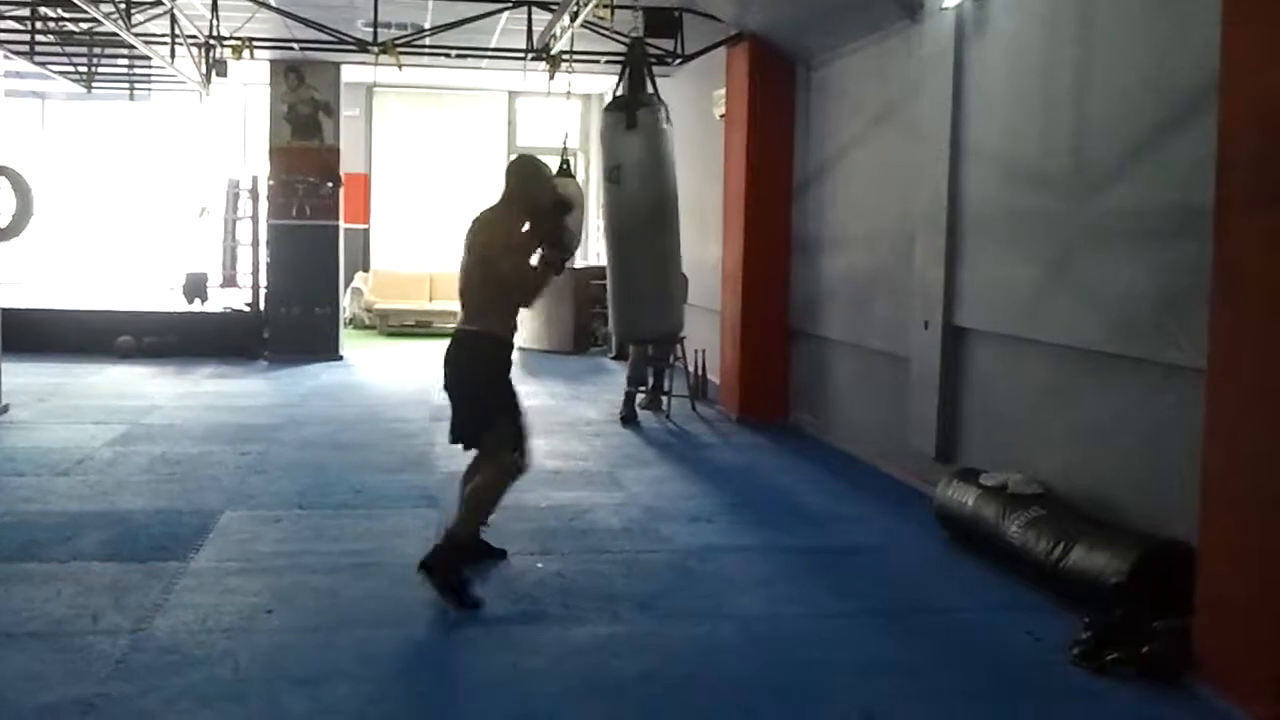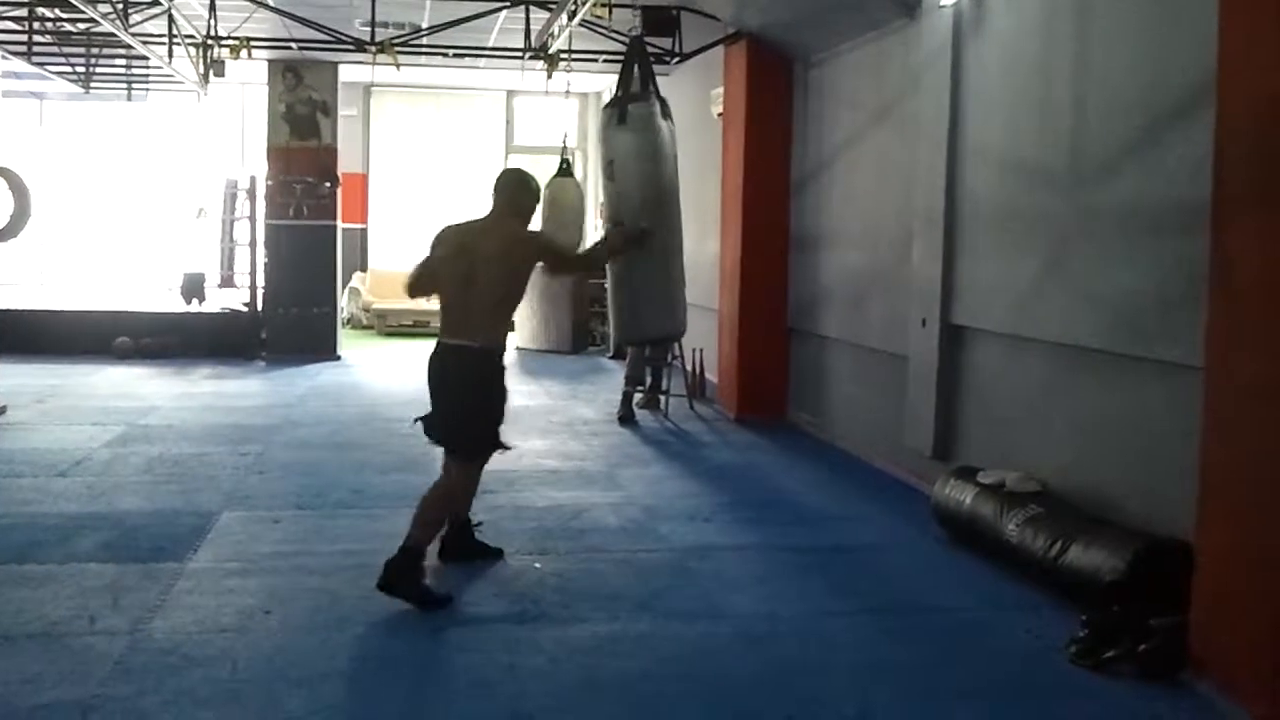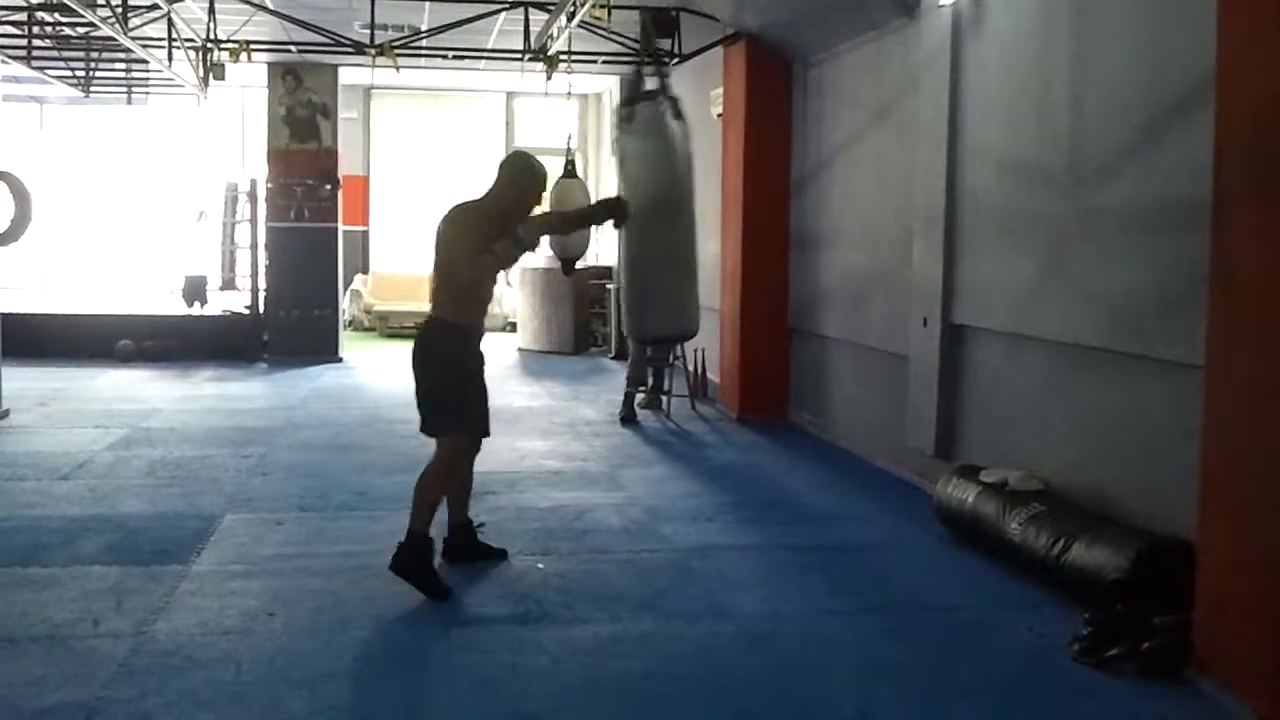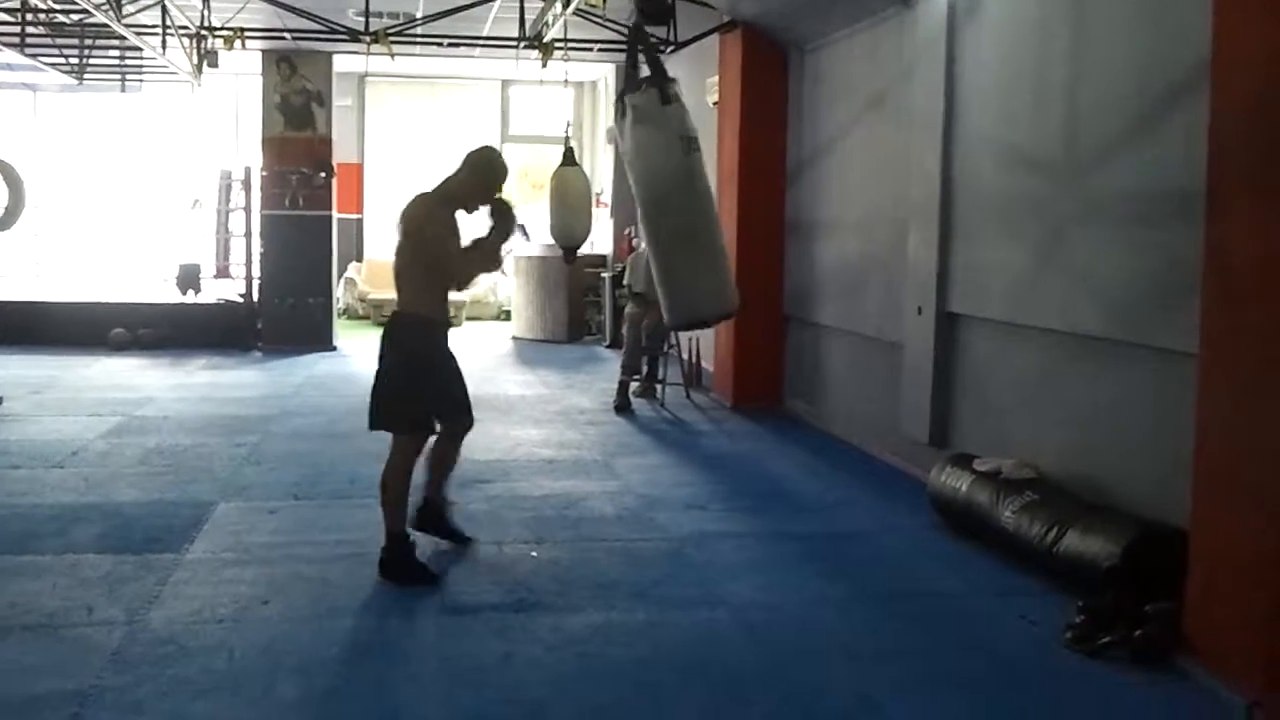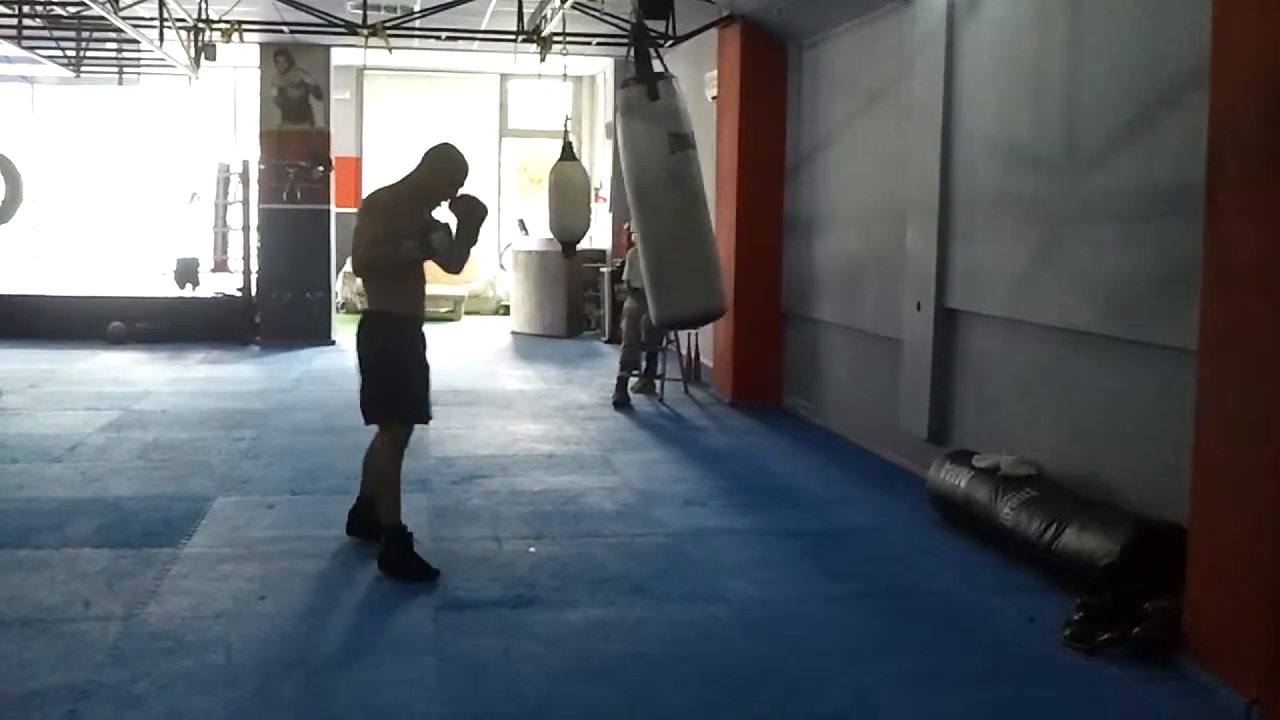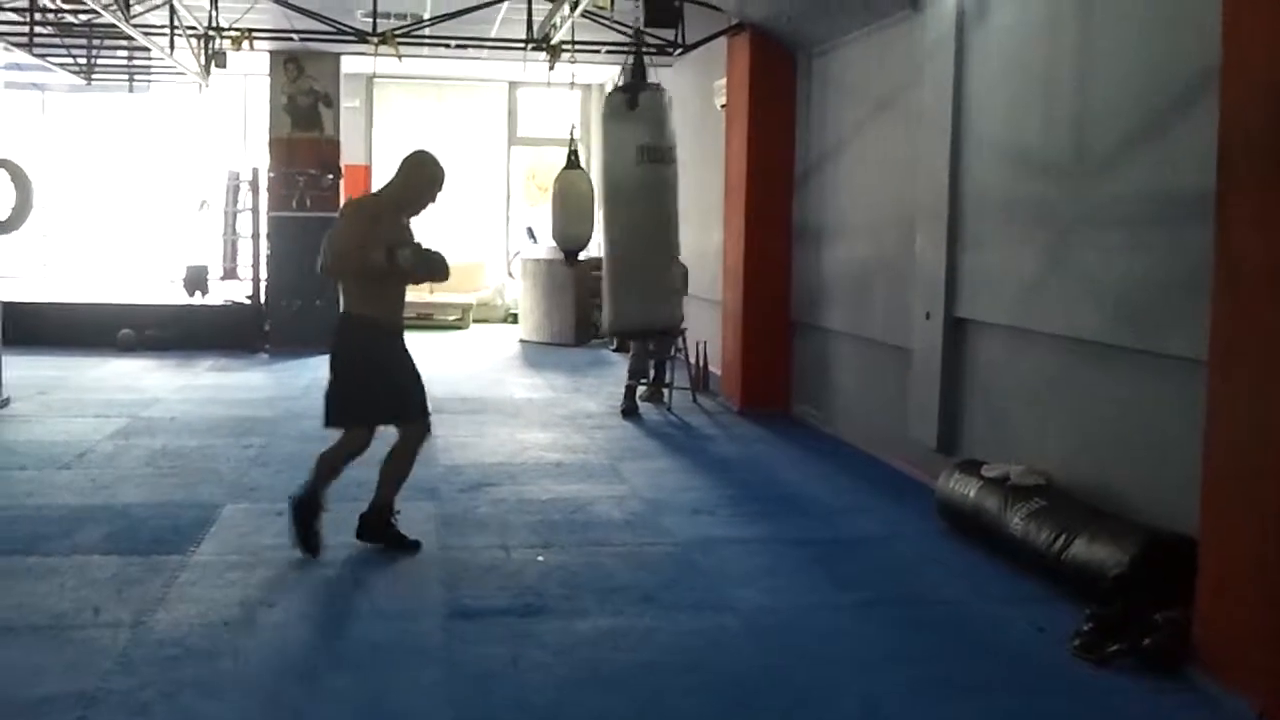
dt=0.3s
person 1, frame 1
left shoulder: (489, 223)
right shoulder: (503, 230)
right elbow: (523, 294)
left wrist: (544, 236)
right wrist: (553, 255)
left hip: (474, 349)
right hip: (481, 352)
left knee: (495, 450)
right knee: (509, 460)
left ankle: (464, 539)
right ankle: (447, 556)
person 1, frame 2
left shoulder: (451, 237)
right shoulder: (527, 242)
left elbow: (415, 286)
right elbow: (581, 263)
right wrist: (618, 238)
left hip: (449, 357)
right hip: (478, 365)
left knee: (470, 456)
right knee: (459, 469)
left ankle: (459, 536)
right ankle: (403, 568)
person 1, frame 3
left shoulder: (495, 217)
right shoulder: (463, 219)
left elbow: (545, 224)
right elbow: (464, 276)
left wrist: (601, 211)
right wrist: (511, 247)
left hip: (462, 342)
right hip: (443, 343)
left knee: (467, 444)
right knee: (453, 447)
left ankle: (460, 536)
right ankle: (413, 551)
person 1, frame 4
left shoulder: (443, 212)
right shoulder: (427, 211)
right elbow: (458, 277)
left wrist: (484, 248)
right wrist: (496, 238)
left hip: (430, 335)
right hip: (411, 335)
left knee: (456, 424)
right knee: (408, 443)
left ankle: (433, 510)
right ankle: (396, 552)
person 1, frame 5
left shoulder: (418, 213)
right shoulder: (380, 205)
left elbow: (453, 264)
right elbow: (362, 264)
left wrist: (468, 227)
right wrist: (418, 246)
left hip: (407, 329)
right hip: (385, 330)
left knee: (396, 430)
right knee: (393, 433)
left ankle: (365, 513)
right ankle: (394, 546)
person 1, frame 6
left shoulder: (400, 222)
right shoulder: (357, 214)
right elbow: (329, 265)
left wrist: (423, 267)
right wrist: (393, 259)
left hip: (391, 339)
right hip: (359, 337)
left knee: (416, 431)
right knee: (358, 436)
left ankle: (378, 519)
right ankle: (307, 506)
